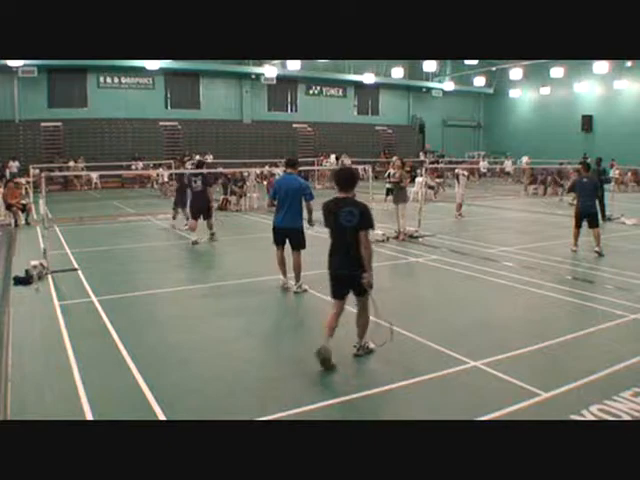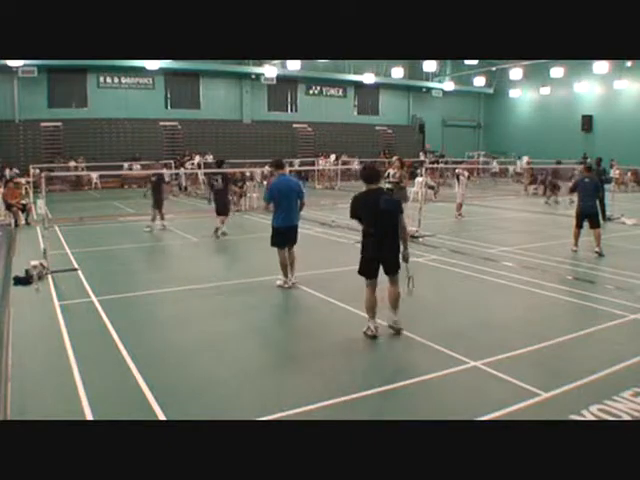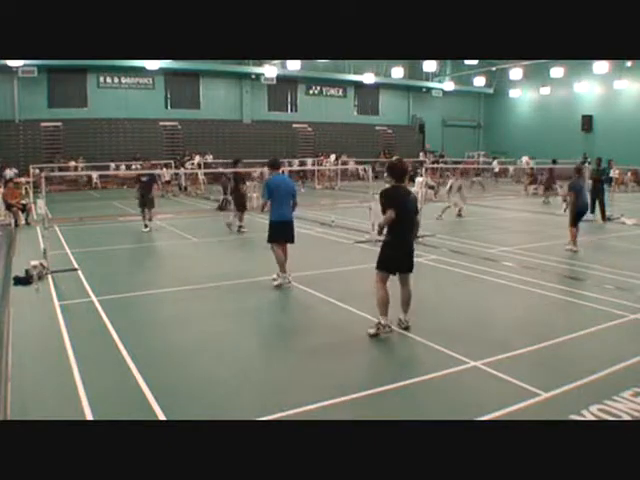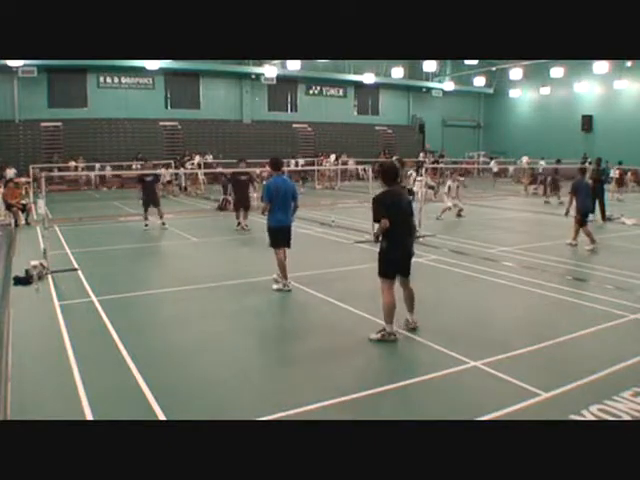
dt=0.7s
person 1, frame 1
left shoulder: (328, 207)
right shoulder: (360, 209)
right elbow: (365, 242)
right wrist: (368, 271)
left hip: (336, 265)
right hip: (356, 266)
left knee: (337, 308)
right knee: (363, 305)
left ankle: (325, 344)
right ankle: (361, 345)
person 1, frame 2
left shoulder: (358, 199)
right shoulder: (392, 197)
left elbow: (361, 223)
right elbow: (402, 225)
right wrist: (405, 248)
left hip: (370, 249)
right hip: (391, 248)
left knee: (370, 287)
right knee: (394, 283)
left ankle: (372, 325)
right ankle: (394, 319)
person 1, frame 3
left shoulder: (388, 193)
right shoulder: (411, 195)
left elbow: (390, 215)
right elbow: (416, 222)
left wrist: (380, 225)
left hip: (392, 244)
right hip: (407, 245)
left knee: (380, 282)
right knee: (405, 282)
left ankle: (383, 322)
right ankle: (404, 319)
person 1, frame 4
left shoulder: (380, 199)
right shoulder: (405, 196)
left elbow: (385, 224)
right elbow: (413, 224)
left wrist: (377, 234)
left hip: (390, 249)
right hip: (405, 248)
left knee: (387, 289)
right knee: (405, 284)
left ankle: (389, 330)
right ankle: (411, 319)
person 2, frame 1
left shoulder: (278, 182)
right shoulder: (302, 184)
left elbow: (270, 203)
right elbow: (309, 206)
right wrist: (310, 219)
left hip: (279, 222)
right hip: (295, 223)
left knee: (280, 249)
right knee: (296, 252)
left ankle: (284, 279)
right ankle: (298, 284)
person 2, frame 2
left shoulder: (272, 184)
right shoulder: (295, 182)
left elbow: (267, 206)
right elbow: (302, 203)
left wrist: (268, 204)
left hip: (279, 222)
right hip: (293, 221)
left knee: (282, 250)
right knee: (290, 248)
left ankle: (286, 280)
right ankle: (292, 276)
person 2, frame 3
left shoulder: (270, 181)
right shoulder: (289, 181)
left elbow: (265, 201)
right elbow: (295, 202)
left wrist: (262, 209)
left hip: (276, 218)
right hip: (288, 218)
left knee: (275, 246)
right knee: (283, 245)
left ankle: (285, 275)
right ankle: (282, 273)
person 2, frame 4
left shoulder: (269, 184)
right shoulder: (290, 183)
left elbow: (266, 206)
right elbow: (296, 204)
left wrist: (263, 212)
left hip: (274, 222)
right hip: (287, 221)
left knee: (279, 251)
right knee: (282, 249)
left ankle: (285, 282)
right ankle: (281, 275)
